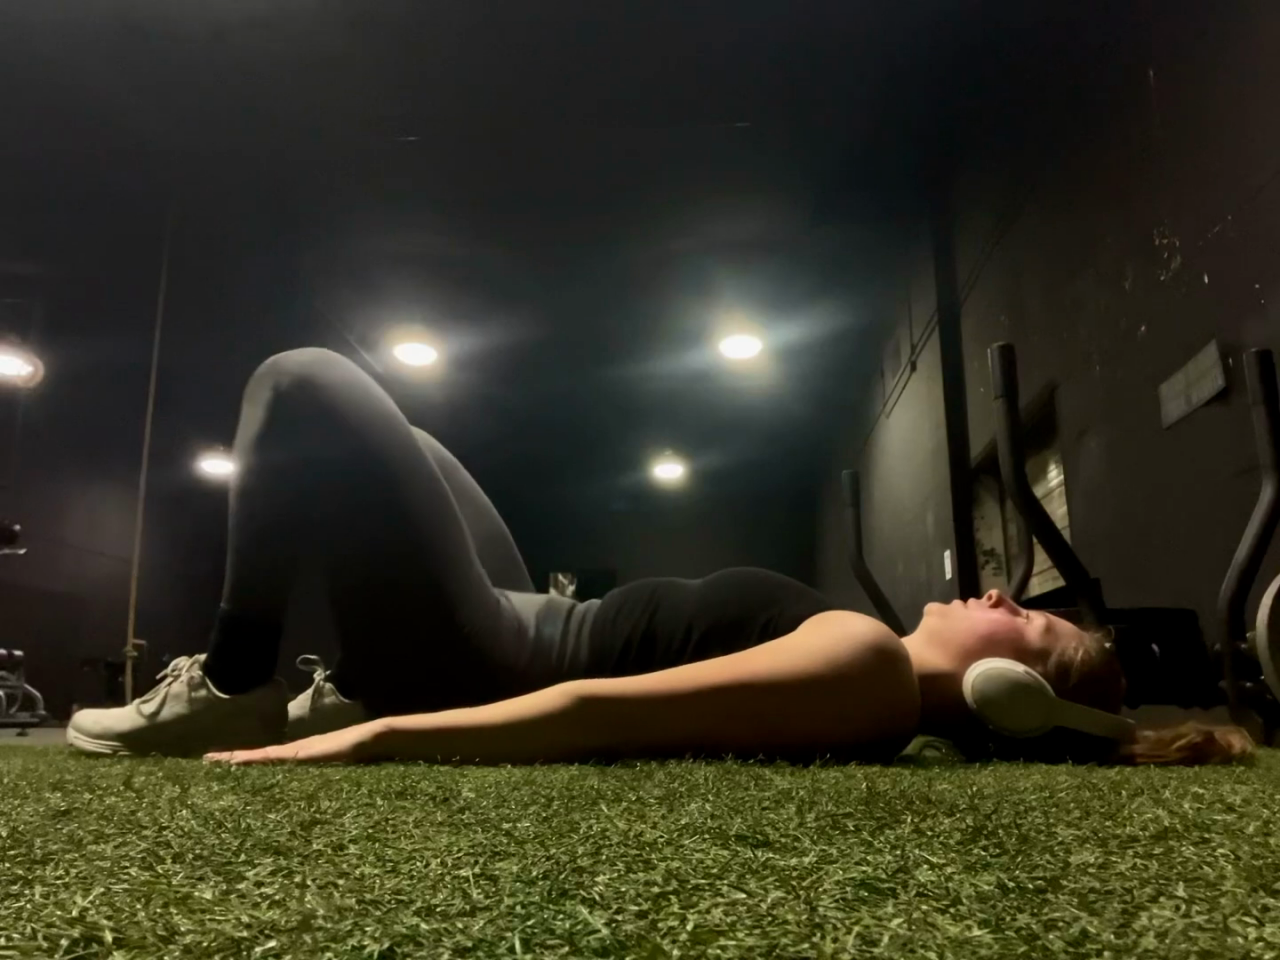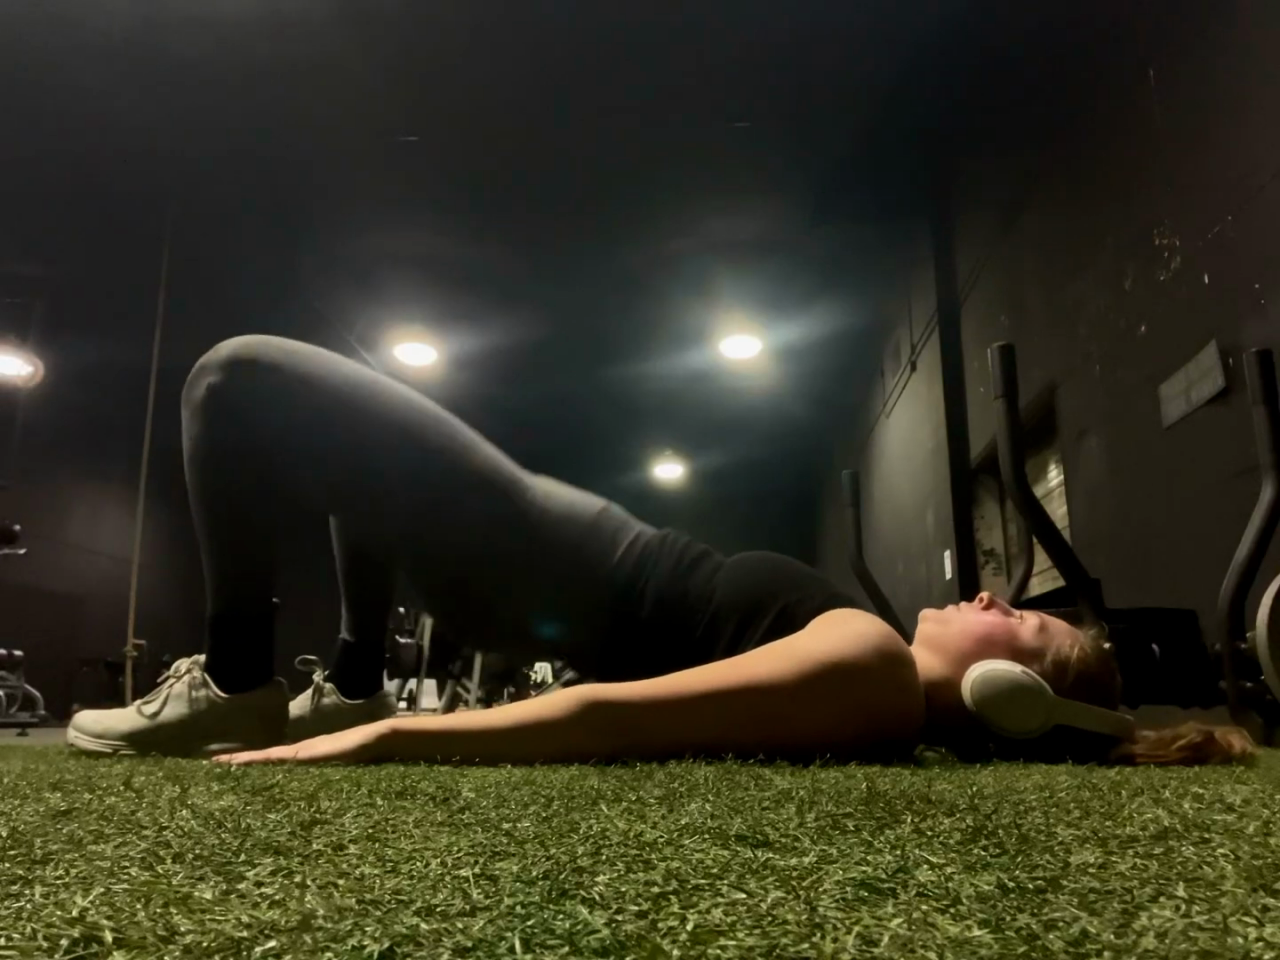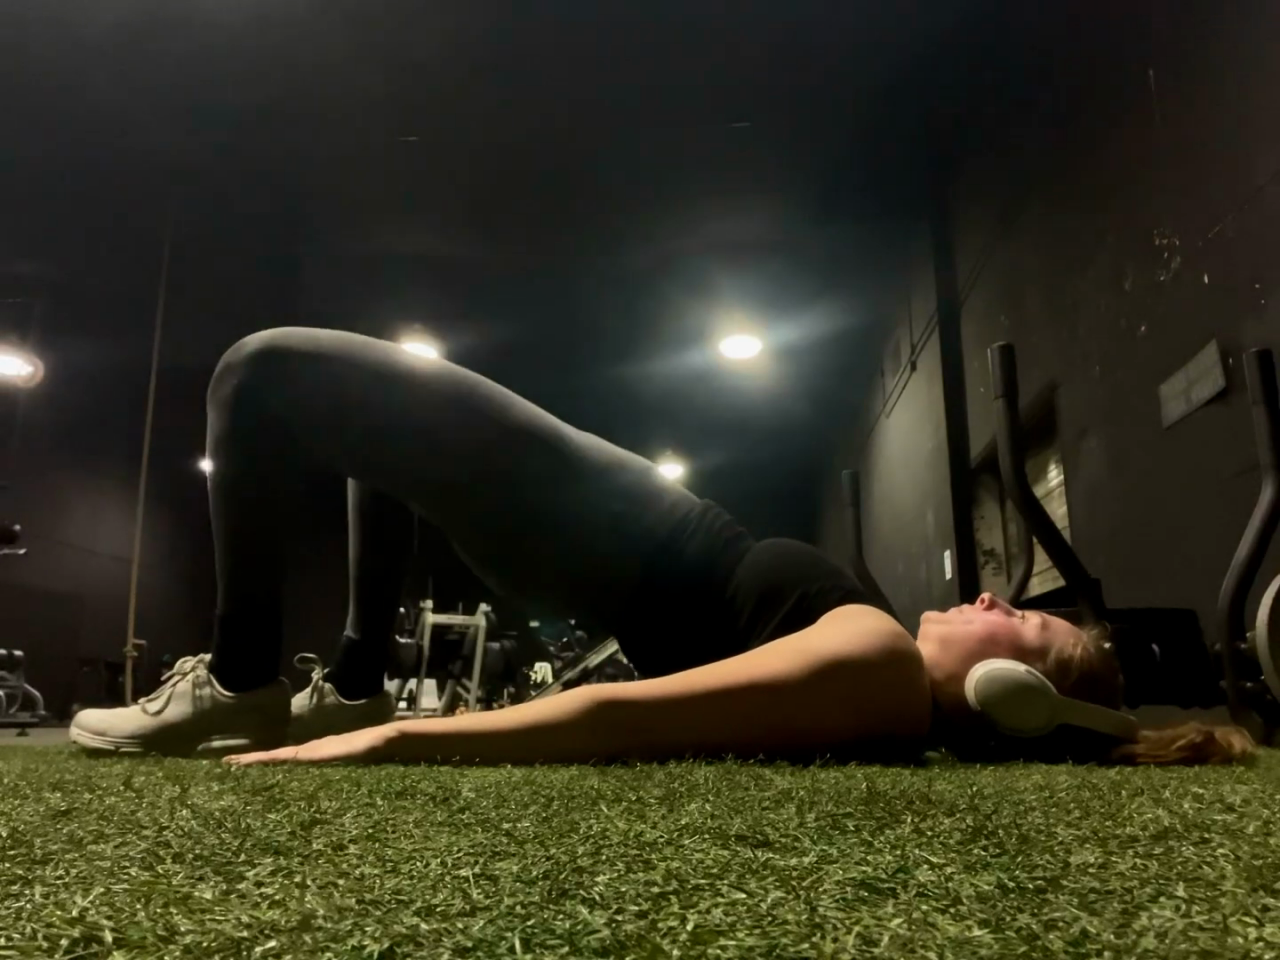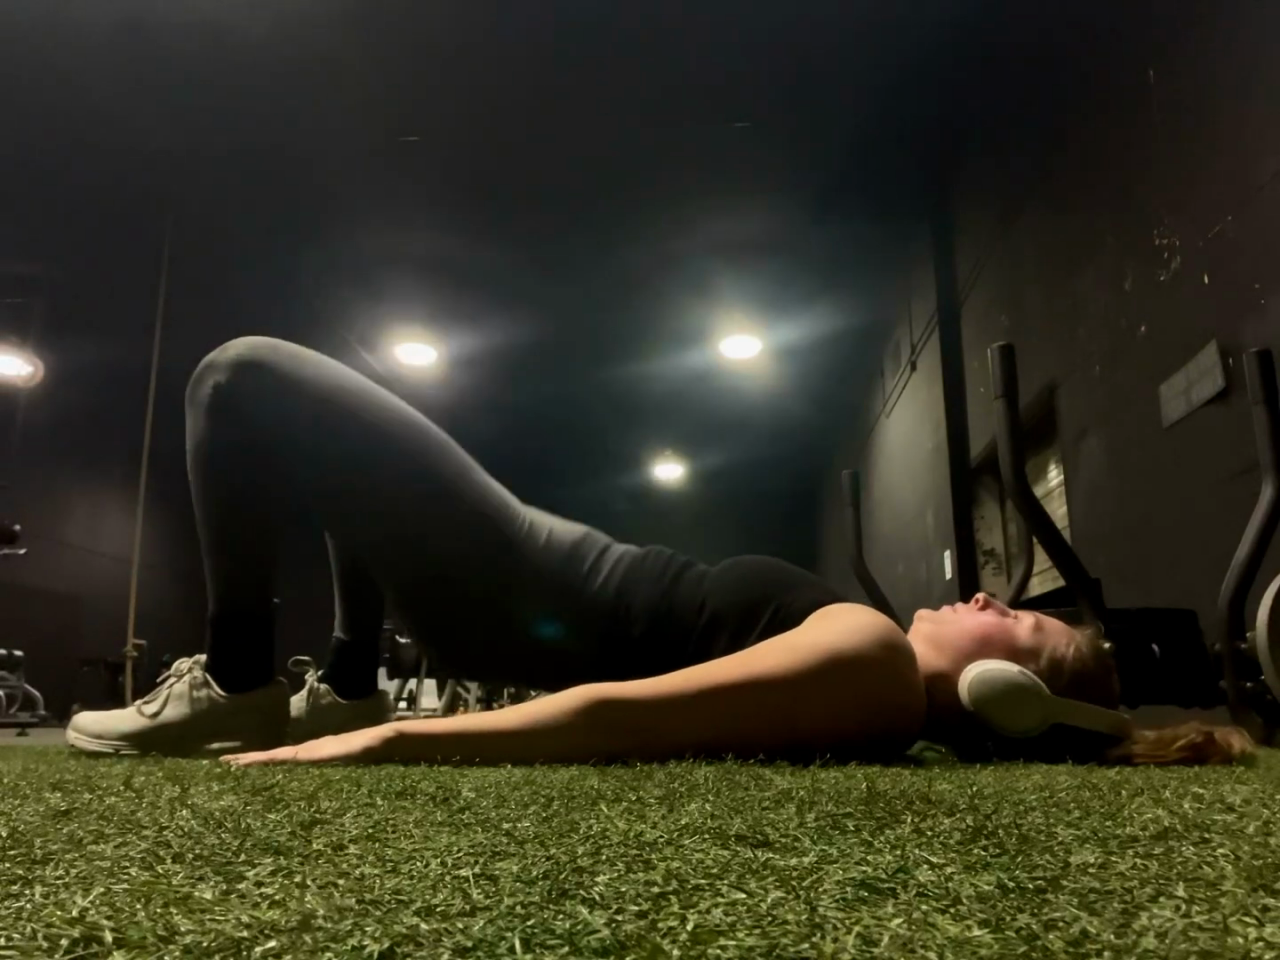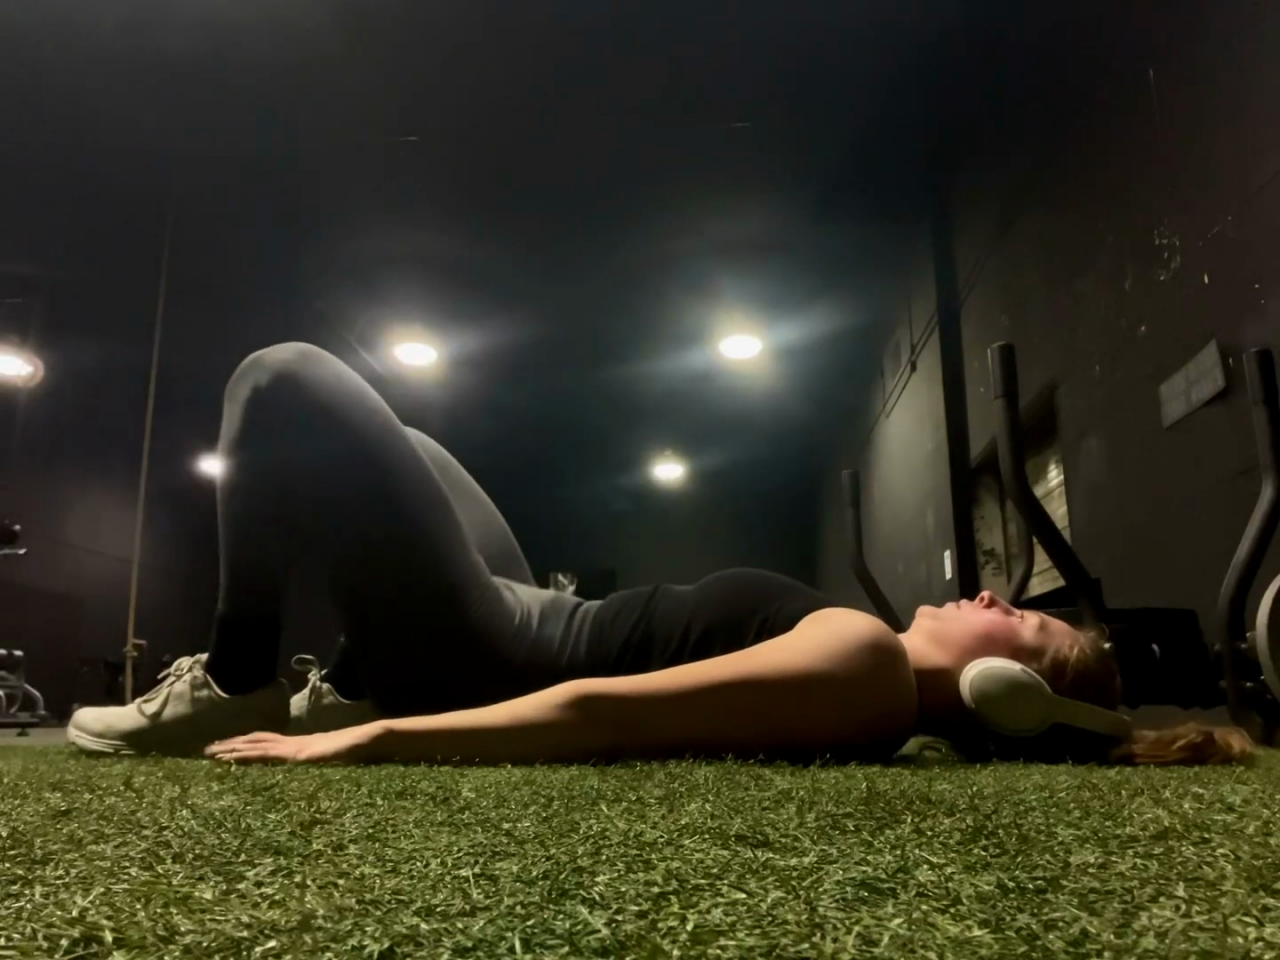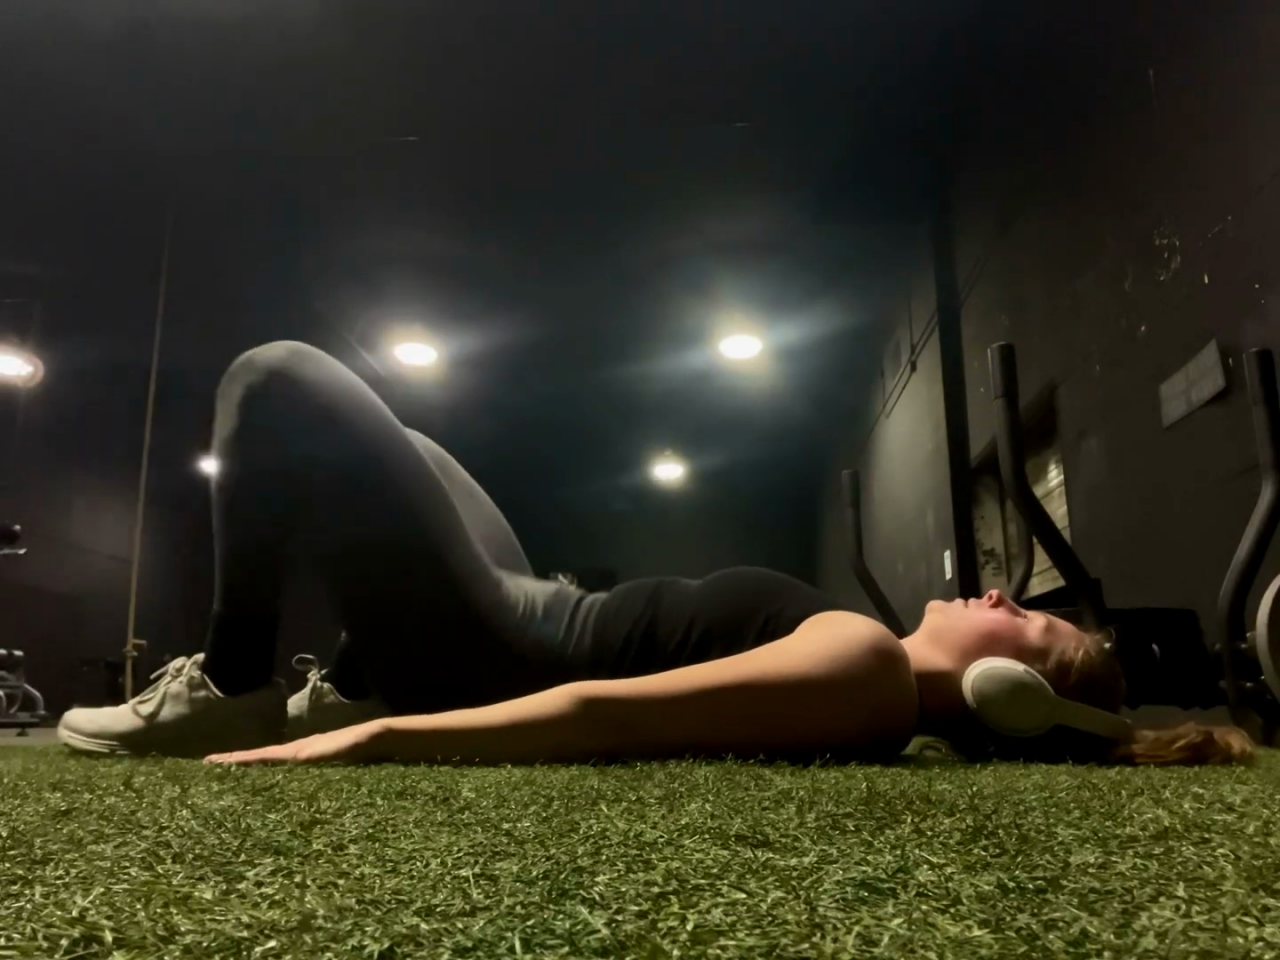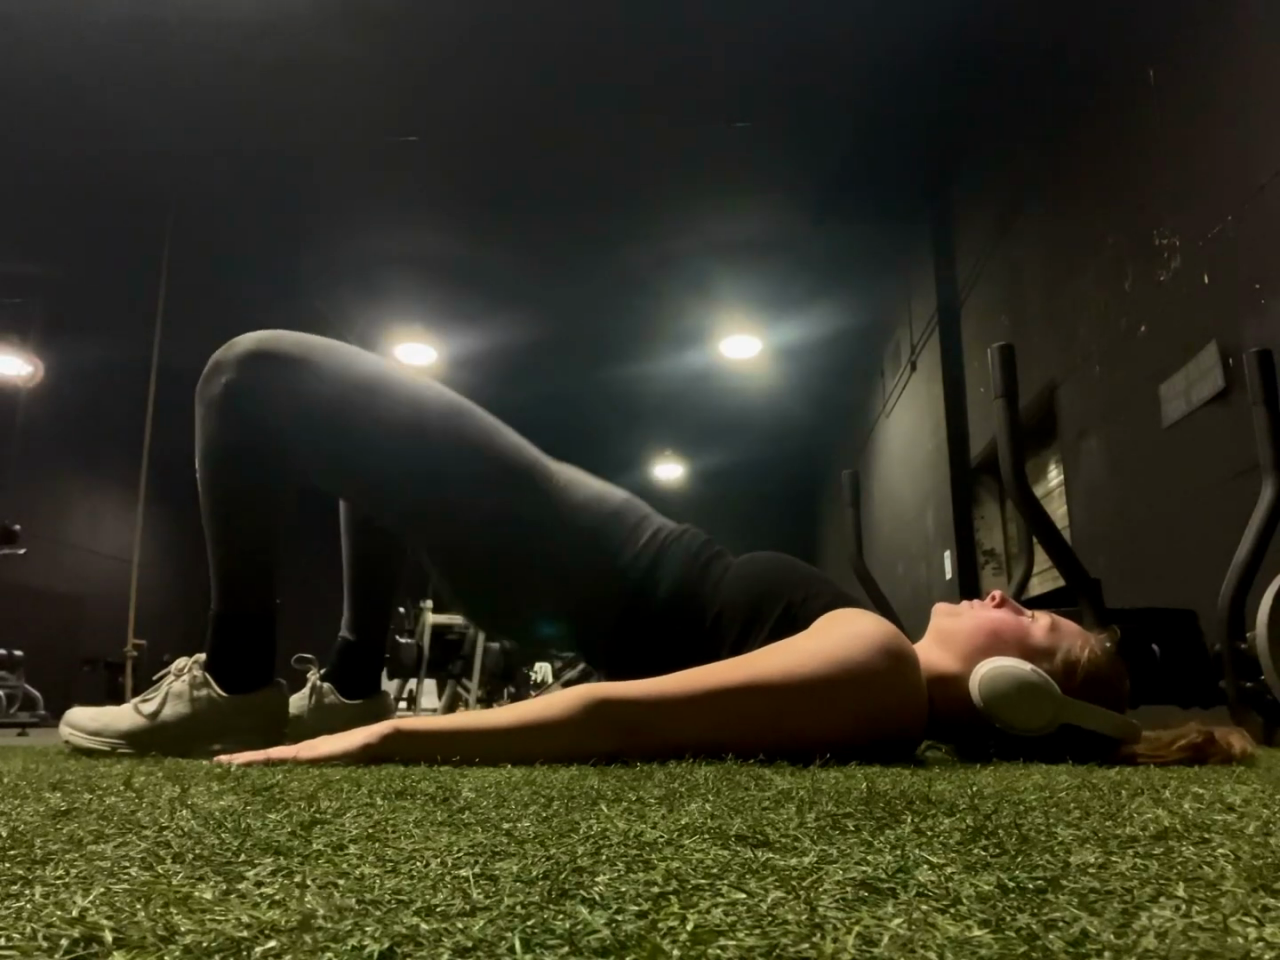
dt=0.5s
person 1, frame 1
left shoulder: (860, 669)
right shoulder: (892, 689)
left elbow: (605, 714)
left wrist: (372, 739)
left hip: (488, 659)
right hip: (529, 625)
left knee: (304, 386)
right knee: (388, 440)
left ankle: (230, 691)
right ankle: (338, 689)
person 1, frame 2
left shoulder: (868, 671)
right shoulder: (900, 691)
left elbow: (608, 720)
left wrist: (382, 741)
right hip: (575, 555)
left knee: (237, 380)
right knee: (360, 444)
left ankle: (230, 693)
right ankle: (346, 684)
person 1, frame 3
left shoulder: (874, 673)
right shoulder: (905, 689)
left elbow: (621, 722)
left wrist: (392, 744)
right hip: (608, 522)
left knee: (266, 374)
right knee: (373, 418)
left ankle: (238, 690)
right ankle: (352, 684)
person 1, frame 4
left shoulder: (869, 665)
right shoulder: (898, 685)
left elbow: (615, 718)
left wrist: (385, 744)
left hip: (525, 595)
right hip: (558, 585)
left knee: (242, 382)
right knee: (349, 452)
left ankle: (233, 692)
right ankle: (341, 687)
person 1, frame 5
left shoulder: (858, 669)
right shoulder: (887, 690)
left elbow: (603, 715)
left wrist: (369, 741)
left hip: (480, 658)
right hip: (524, 623)
left knee: (287, 381)
right knee: (400, 445)
left ankle: (232, 691)
right ankle: (338, 687)
person 1, frame 6
left shoulder: (862, 672)
right shoulder: (890, 689)
left elbow: (605, 718)
left wrist: (371, 743)
left hip: (492, 647)
right hip: (533, 621)
left knee: (279, 379)
right knee: (401, 445)
left ankle: (227, 692)
right ankle: (341, 687)
person 1, frame 7
left shoulder: (871, 672)
right shoulder: (903, 689)
left elbow: (616, 720)
left wrist: (387, 741)
right hip: (586, 551)
left knee: (254, 375)
right knee: (369, 428)
left ankle: (231, 691)
right ankle: (343, 682)
